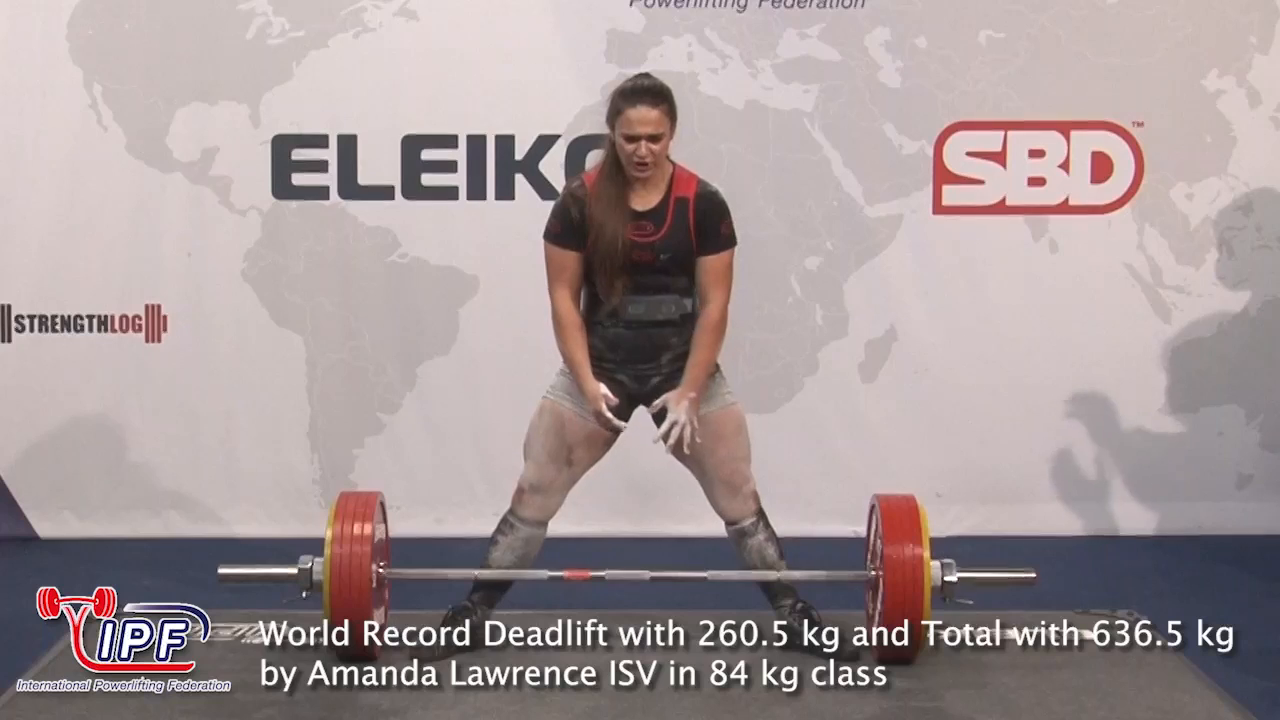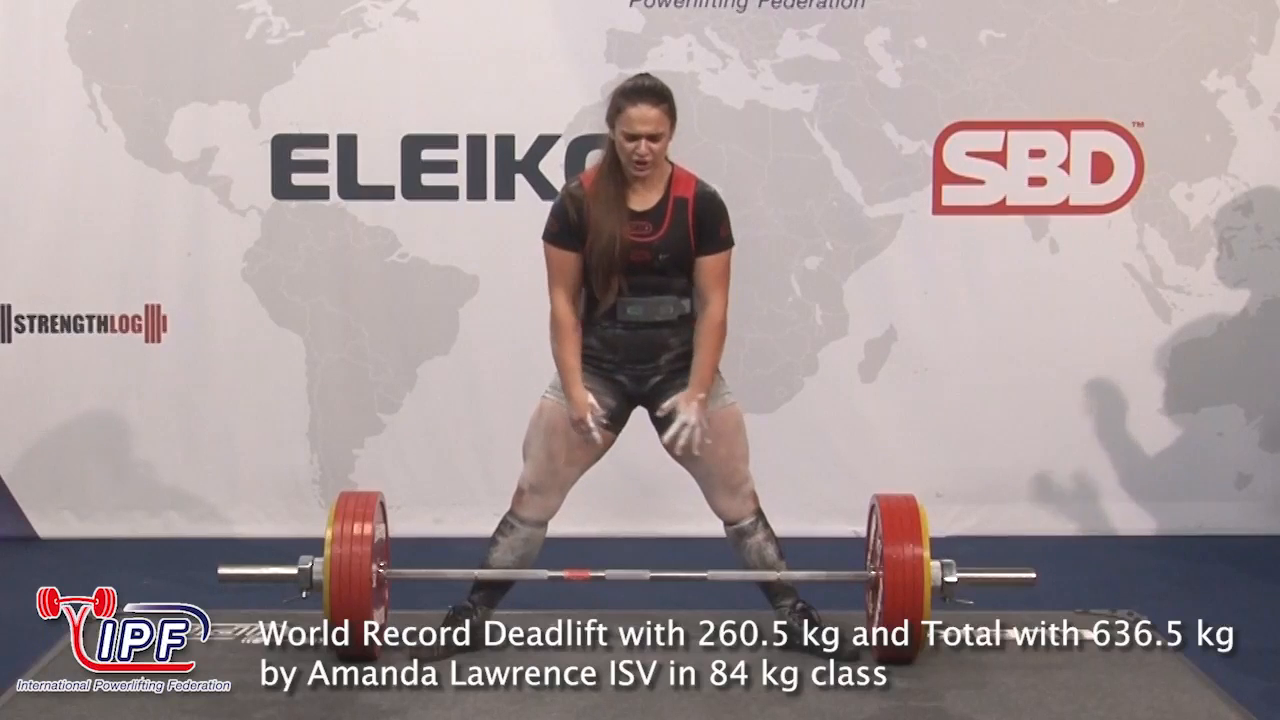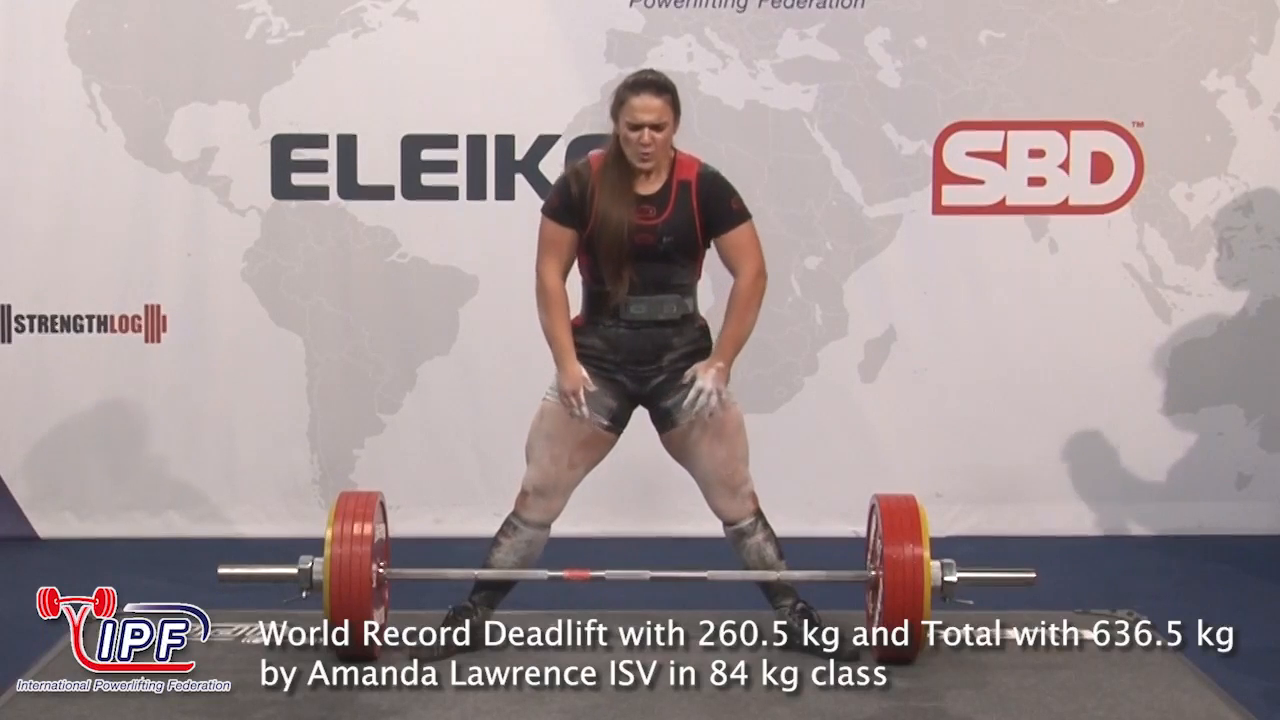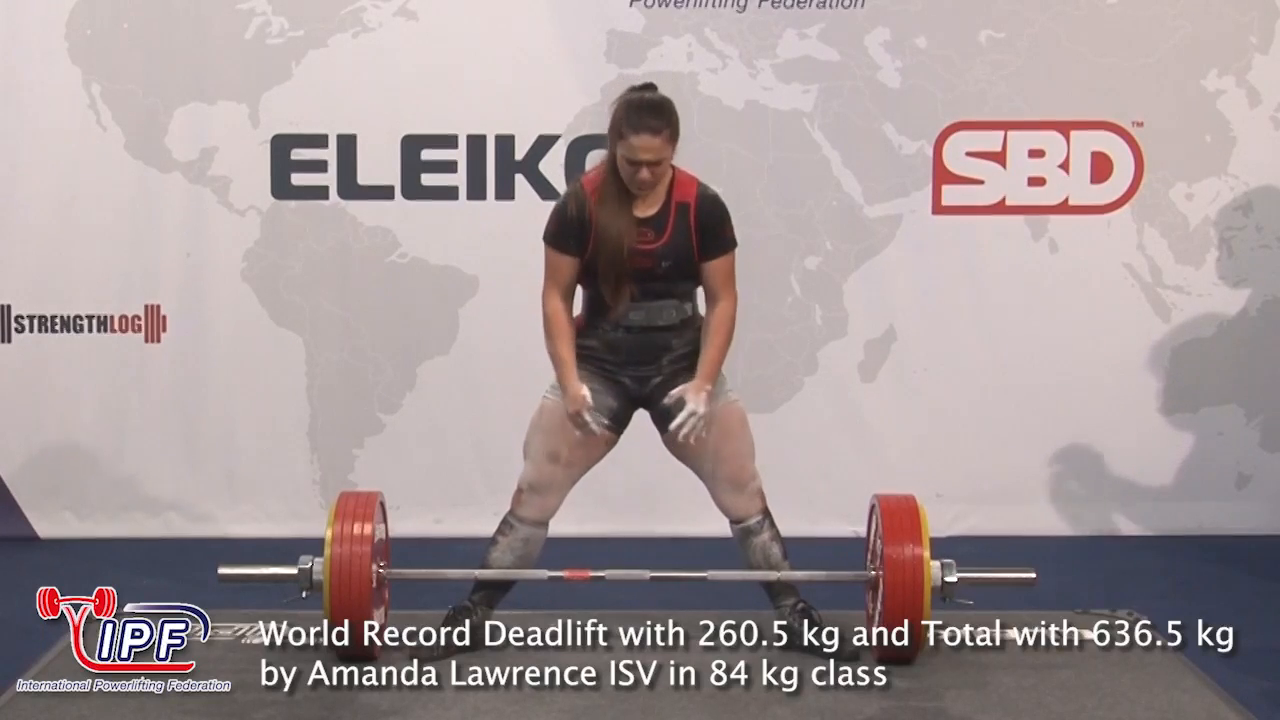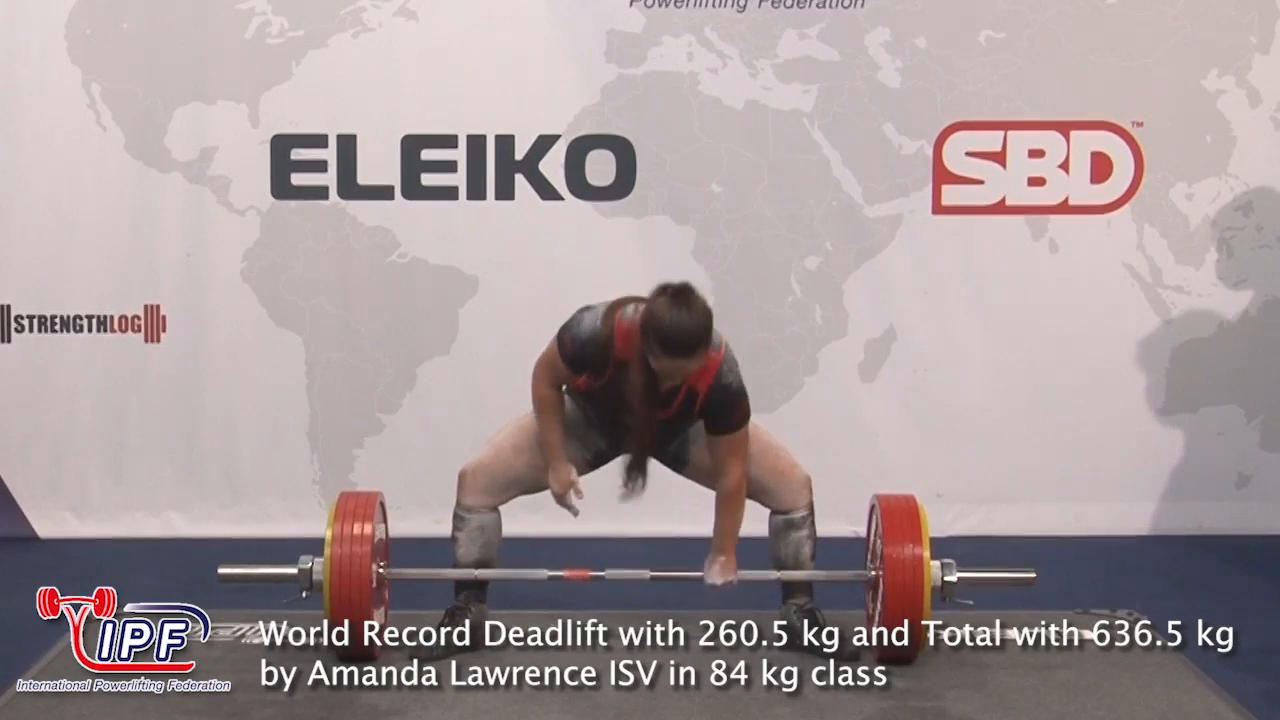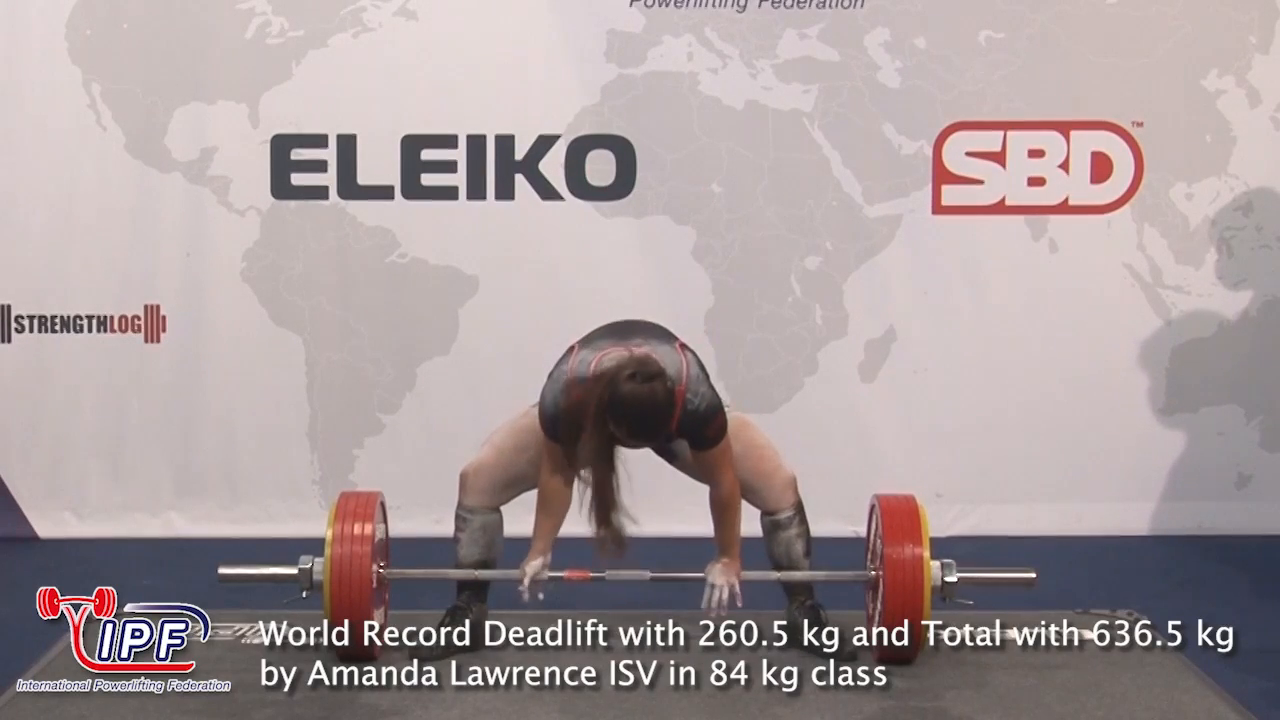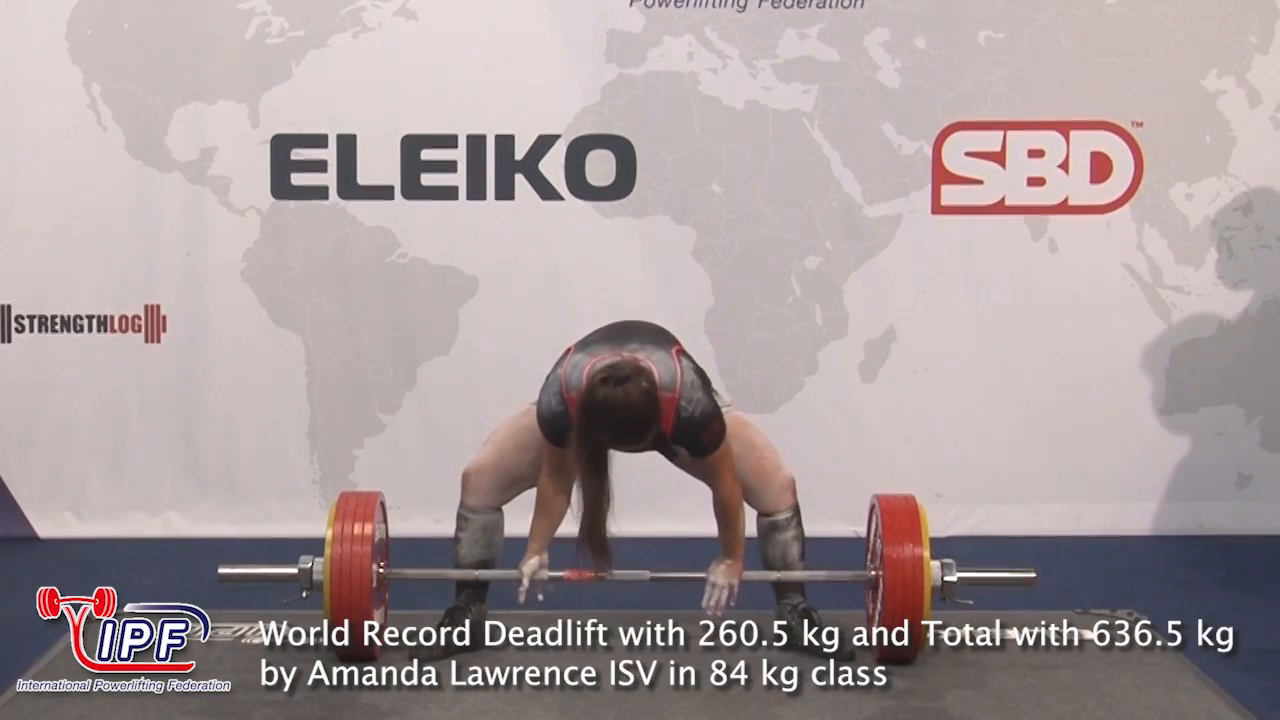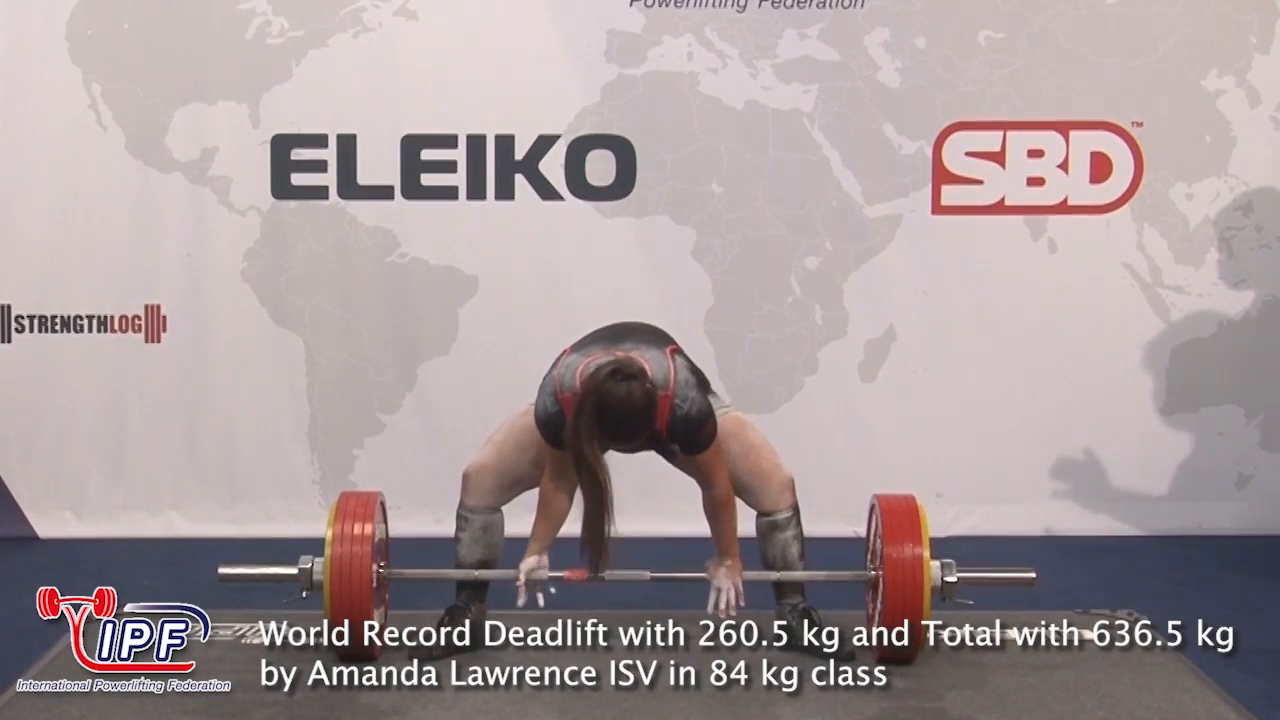
dt=0.5s
person 1, frame 1
left shoulder: (703, 202)
right shoulder: (579, 200)
left elbow: (714, 304)
right elbow: (564, 299)
left wrist: (689, 393)
right wrist: (587, 385)
left hip: (682, 361)
right hip: (600, 361)
left knee: (739, 495)
right knee: (534, 492)
left ankle: (795, 616)
right ankle: (472, 614)
person 1, frame 2
left shoulder: (701, 203)
right shoulder: (578, 201)
left elbow: (712, 305)
right elbow: (563, 301)
left wrist: (697, 394)
right wrist: (574, 390)
left hip: (680, 362)
right hip: (598, 363)
left knee: (737, 496)
right knee: (533, 492)
left ankle: (794, 616)
right ankle: (471, 614)
person 1, frame 3
left shoulder: (704, 186)
right shoulder: (582, 183)
left elbow: (750, 273)
right elbow: (549, 273)
left wrist: (721, 362)
right wrist: (566, 361)
left hip: (683, 360)
right hip: (598, 361)
left knee: (735, 496)
right knee: (538, 494)
left ankle: (794, 617)
right ankle: (473, 615)
person 1, frame 4
left shoulder: (703, 207)
right shoulder: (579, 205)
left elbow: (722, 304)
right elbow: (556, 300)
left wrist: (704, 387)
right wrist: (569, 384)
left hip: (683, 364)
right hip: (597, 365)
left knee: (742, 495)
right knee: (535, 493)
left ankle: (796, 616)
right ankle: (473, 614)
person 1, frame 5
left shoulder: (721, 375)
right shoulder: (596, 331)
left elbow: (730, 470)
right elbow: (545, 382)
left wrist: (723, 557)
right wrist: (556, 463)
left hip: (681, 431)
right hip: (593, 419)
left knee: (793, 486)
right knee: (477, 480)
left ankle: (800, 614)
right ankle: (467, 611)
person 1, frame 6
left shoulder: (695, 399)
right shoulder: (565, 395)
left elbow: (723, 481)
right elbow: (557, 474)
left wrist: (728, 558)
right wrist: (540, 551)
left hip: (672, 404)
right hip: (586, 409)
left knee: (779, 485)
right knee: (477, 480)
left ankle: (802, 611)
right ankle: (468, 612)
person 1, frame 7
left shoulder: (690, 404)
right shoulder: (561, 397)
left elbow: (726, 483)
right elbow: (556, 478)
left wrist: (731, 559)
right wrist: (536, 551)
left hip: (671, 399)
right hip: (586, 397)
left knee: (777, 485)
right knee: (479, 478)
left ankle: (794, 613)
right ankle: (467, 611)
person 1, frame 8
left shoulder: (684, 400)
right shoulder: (557, 398)
left elbow: (715, 484)
right elbow: (558, 480)
left wrist: (727, 559)
right wrist: (536, 552)
left hip: (670, 402)
right hip: (582, 404)
left knee: (777, 485)
right knee: (479, 480)
left ankle: (793, 615)
right ankle: (467, 613)
